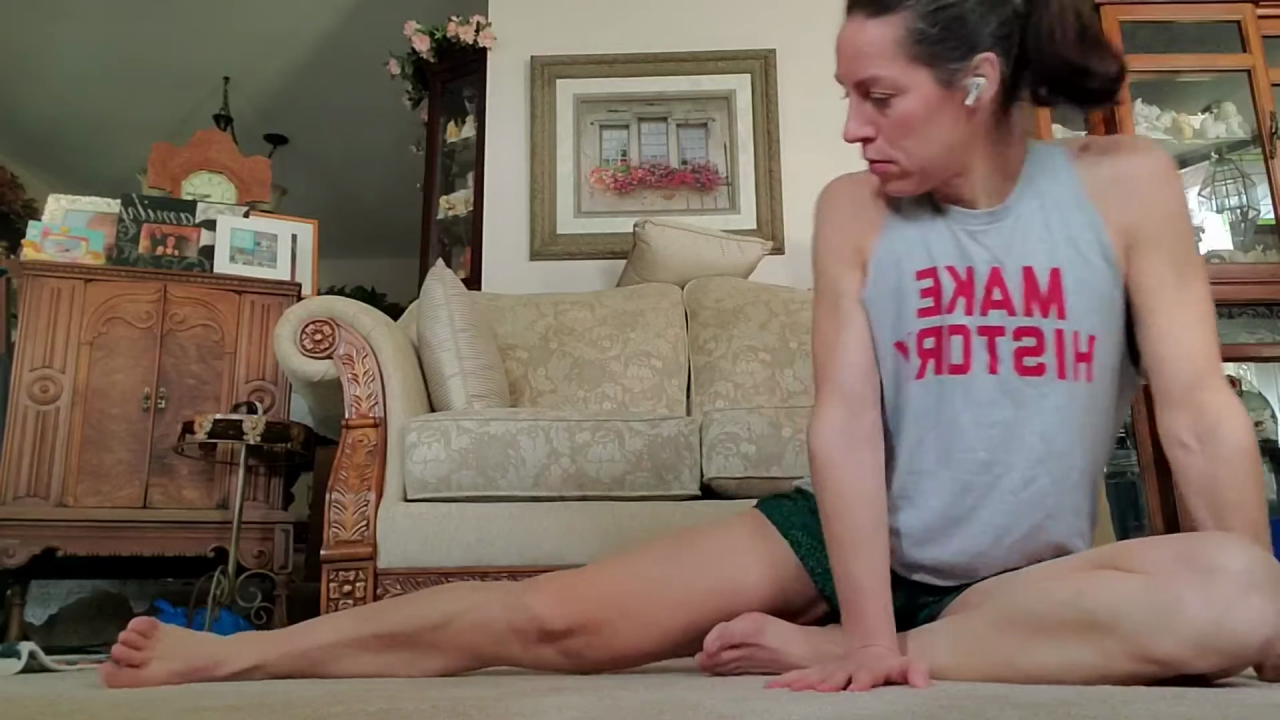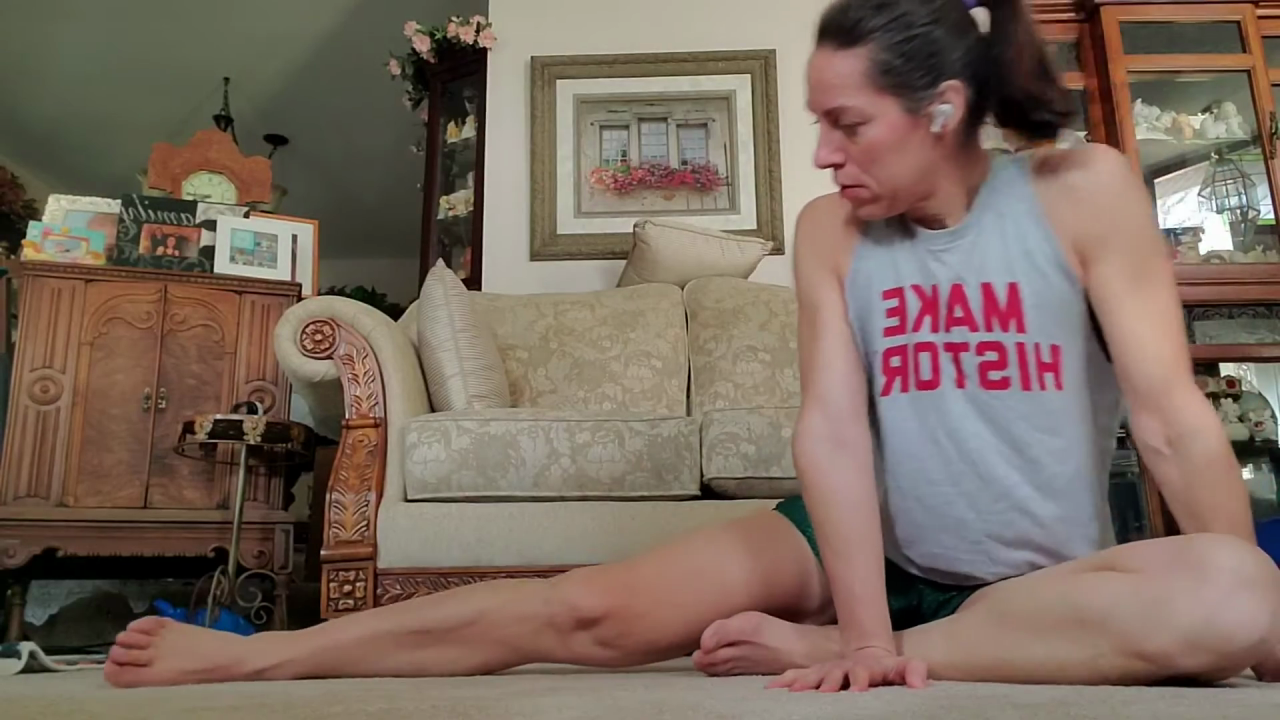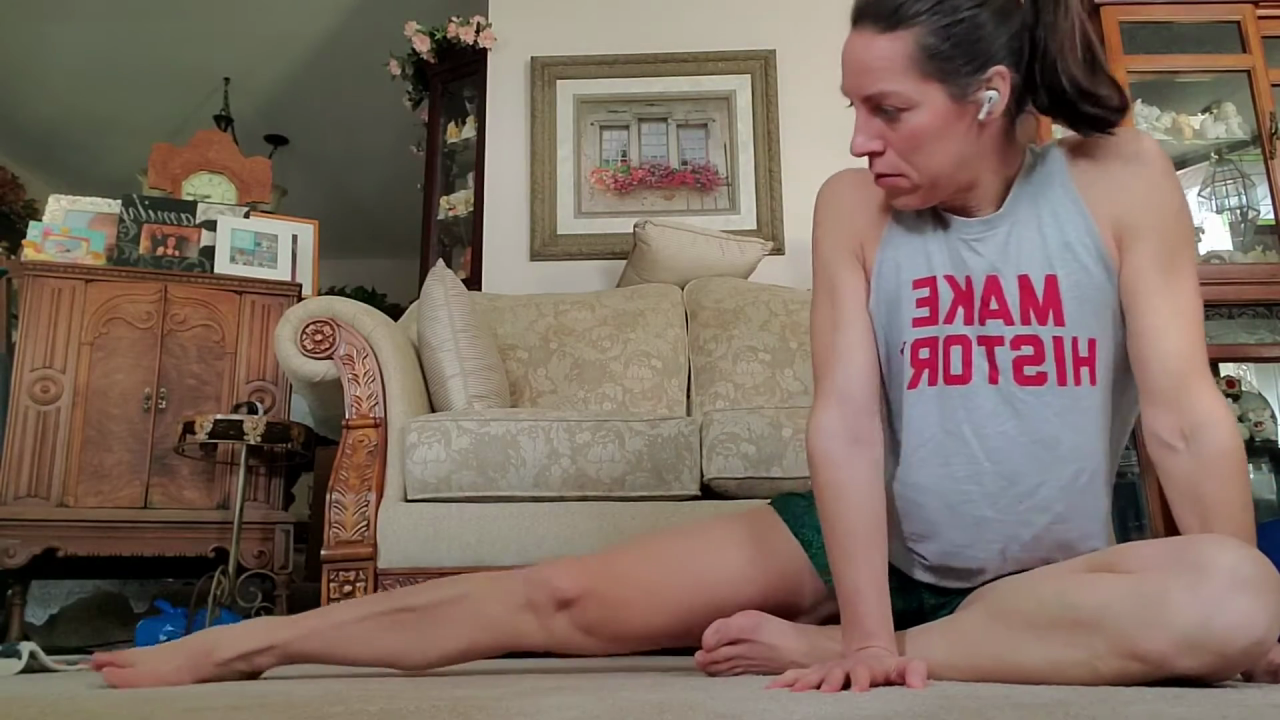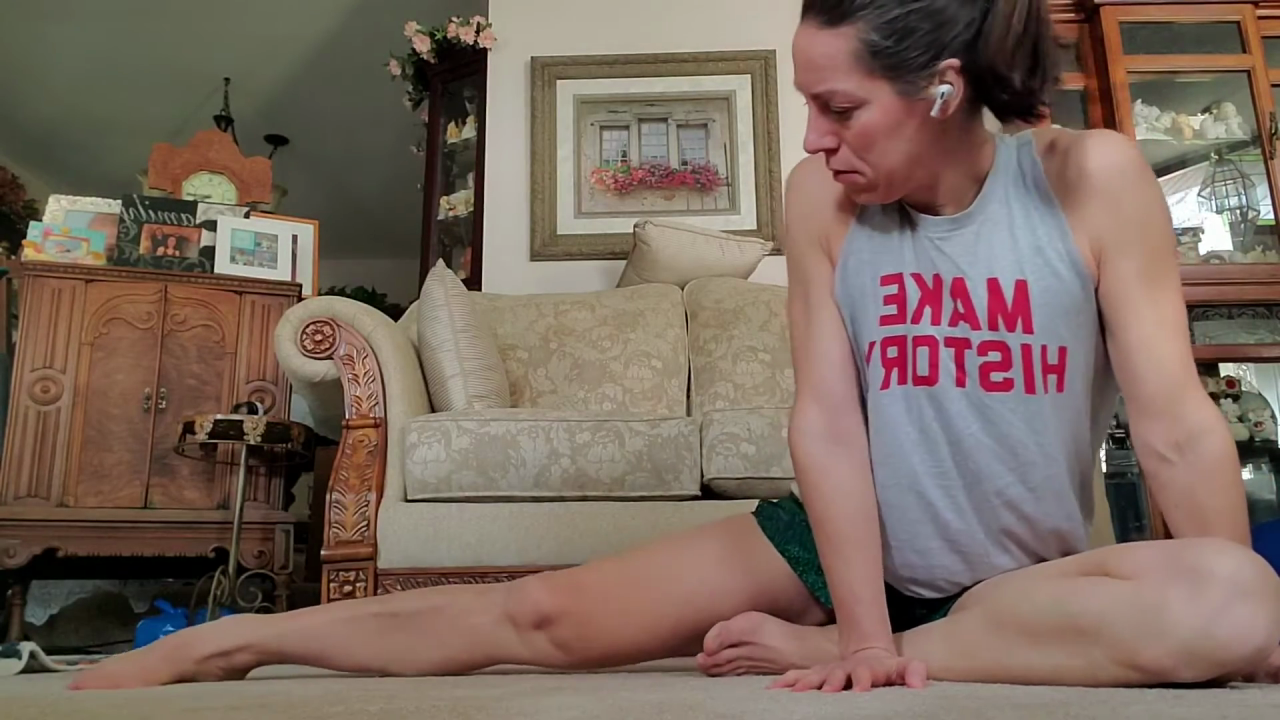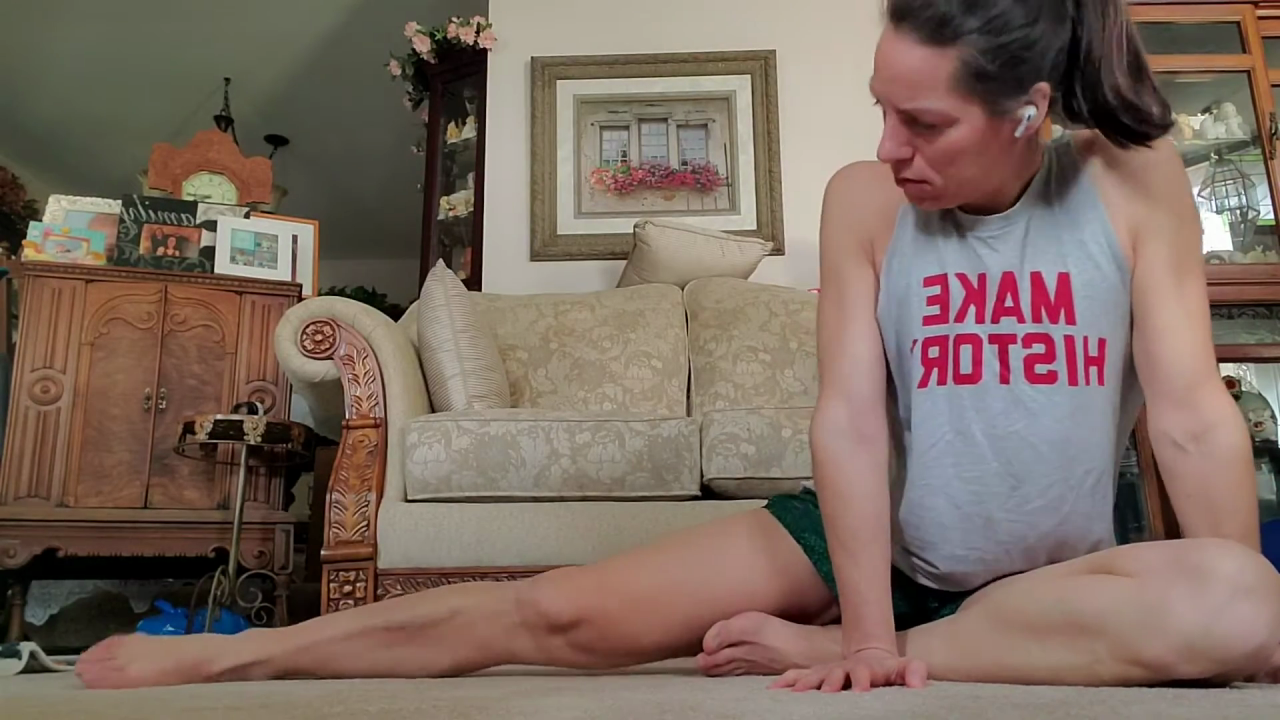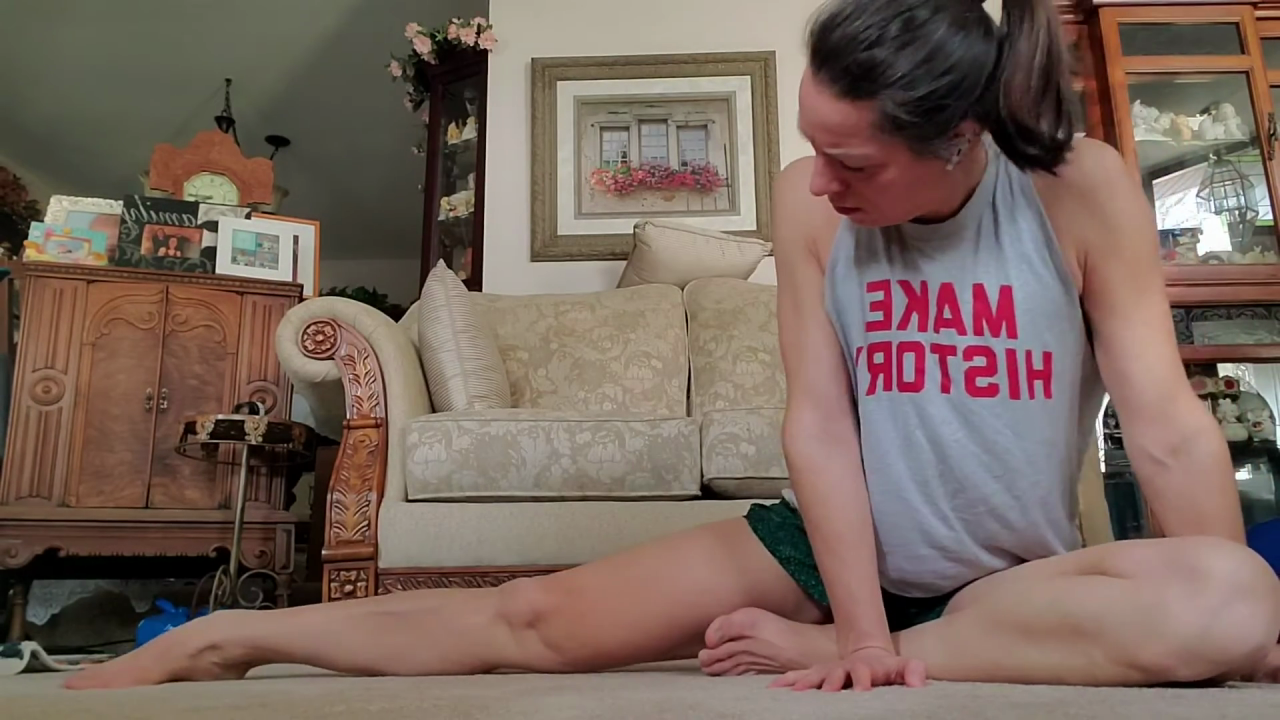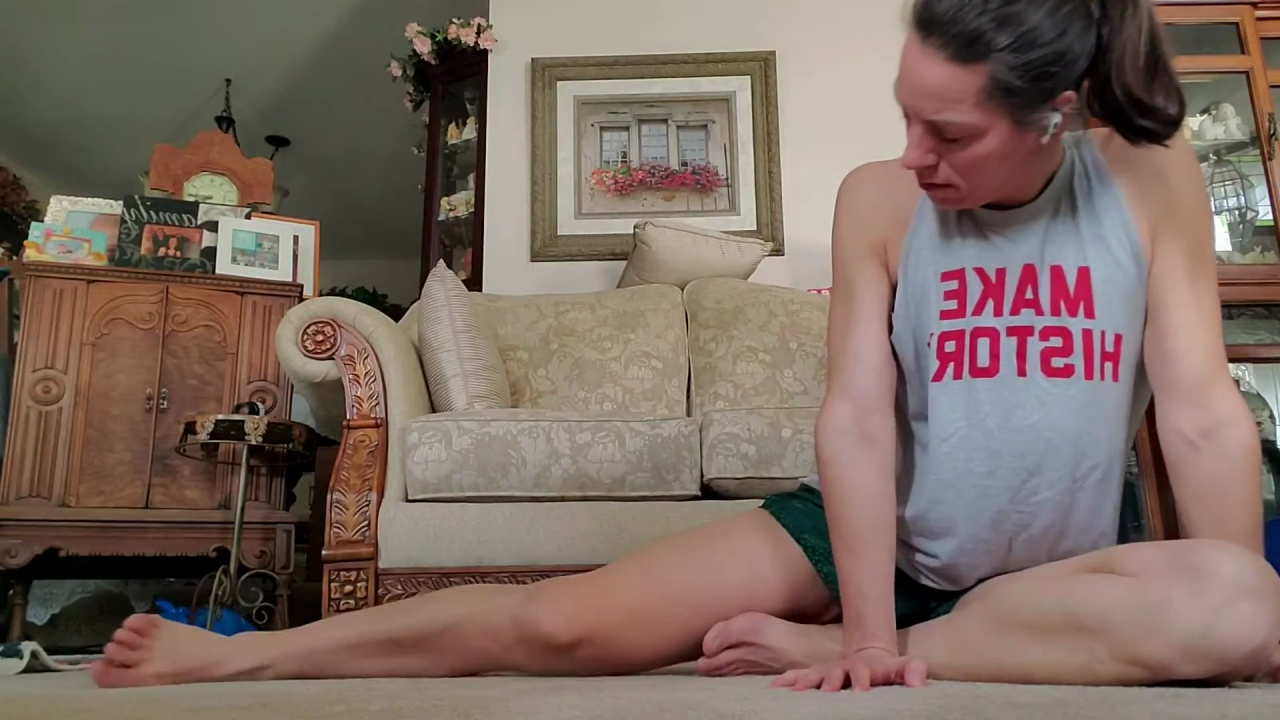
dt=0.7s
person 1, frame 1
left shoulder: (1124, 183)
right shoulder: (852, 211)
right elbow: (843, 422)
right wrist: (874, 630)
left hip: (1021, 581)
right hip: (847, 534)
right knee: (557, 618)
left ankle: (820, 653)
right ankle: (229, 656)
person 1, frame 2
left shoulder: (1085, 190)
right shoulder: (830, 231)
left elbow: (1172, 418)
right elbow: (830, 432)
right wrist: (867, 631)
left hip: (1035, 587)
right hip: (866, 544)
right knee: (586, 611)
left ankle: (812, 652)
right ankle: (249, 656)
person 1, frame 3
left shoulder: (1120, 180)
right shoulder: (851, 209)
left elbow: (1183, 417)
right elbow: (844, 421)
left wrist: (1139, 642)
right wrist: (869, 629)
left hip: (1038, 583)
right hip: (864, 539)
right knee: (569, 593)
left ankle: (807, 652)
right ankle: (239, 645)
person 1, frame 4
left shoulder: (1092, 180)
right shoulder: (820, 198)
left elbow: (1173, 425)
right elbow: (827, 421)
right wrist: (863, 627)
left hip: (1025, 580)
right hip: (844, 538)
right knee: (543, 612)
left ankle: (811, 654)
right ankle: (222, 642)
person 1, frame 5
left shoulder: (1133, 184)
right shoulder: (861, 199)
right elbow: (850, 418)
right wrist: (871, 626)
left hip: (1043, 579)
right hip: (869, 536)
right knee: (564, 609)
left ankle: (815, 655)
right ankle: (234, 653)
person 1, frame 6
left shoulder: (1082, 190)
right shoulder: (808, 201)
left elbow: (1166, 427)
right elbow: (818, 425)
right wrist: (860, 624)
left hip: (1020, 581)
right hip: (836, 541)
right knee: (533, 616)
left ankle: (814, 654)
right ankle: (217, 638)
person 1, frame 7
left shoulder: (1149, 180)
right shoulder: (877, 197)
right elbow: (857, 418)
right wrist: (871, 626)
left hip: (1043, 576)
right hip: (870, 529)
right knee: (565, 624)
left ankle: (814, 653)
right ankle: (237, 656)
